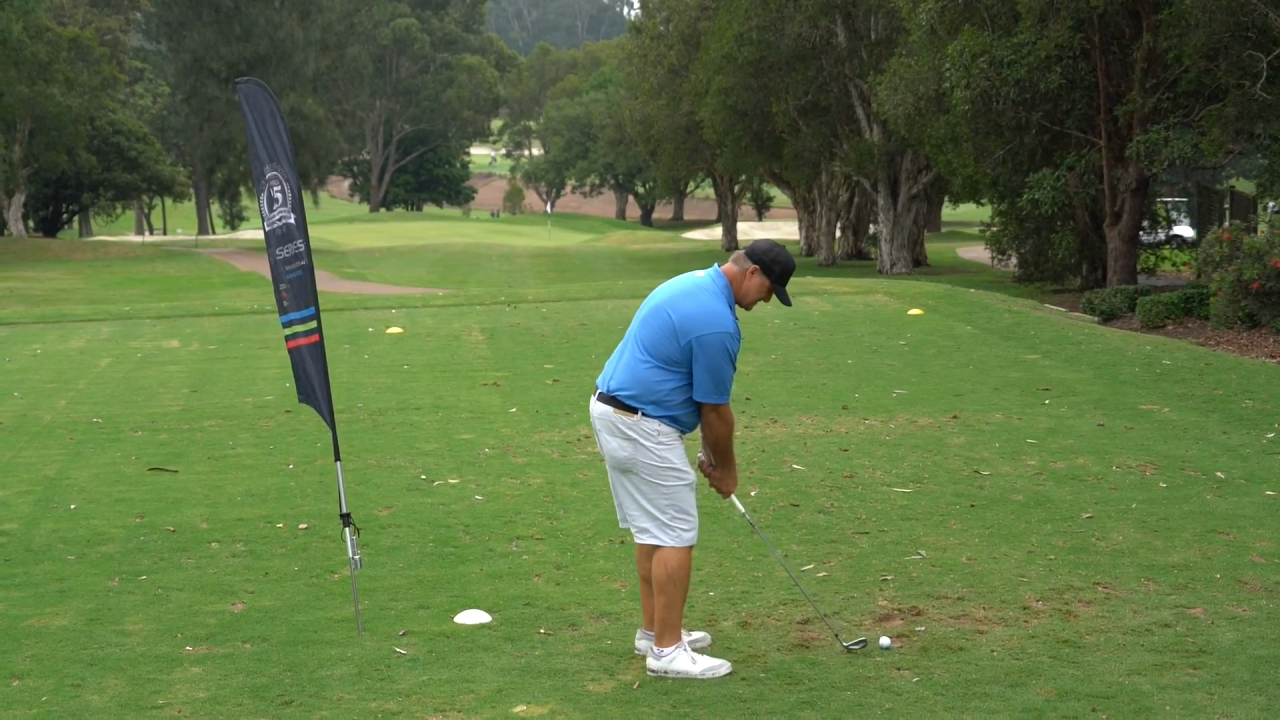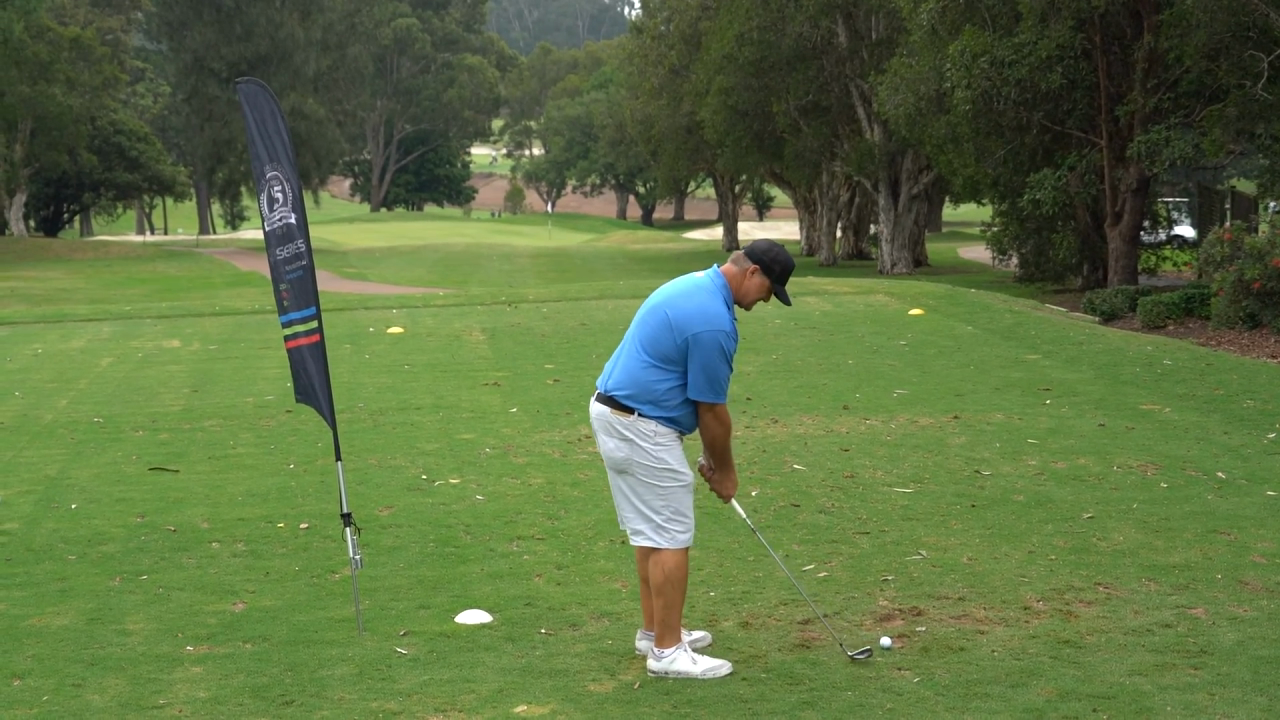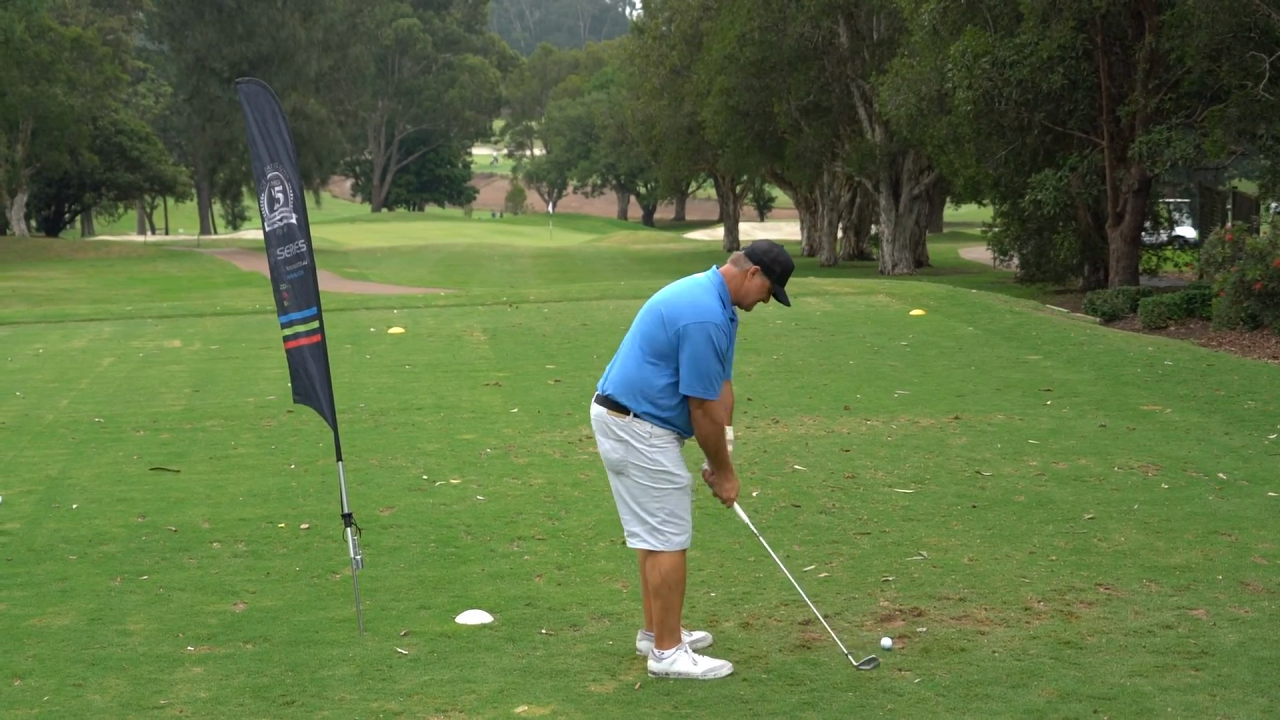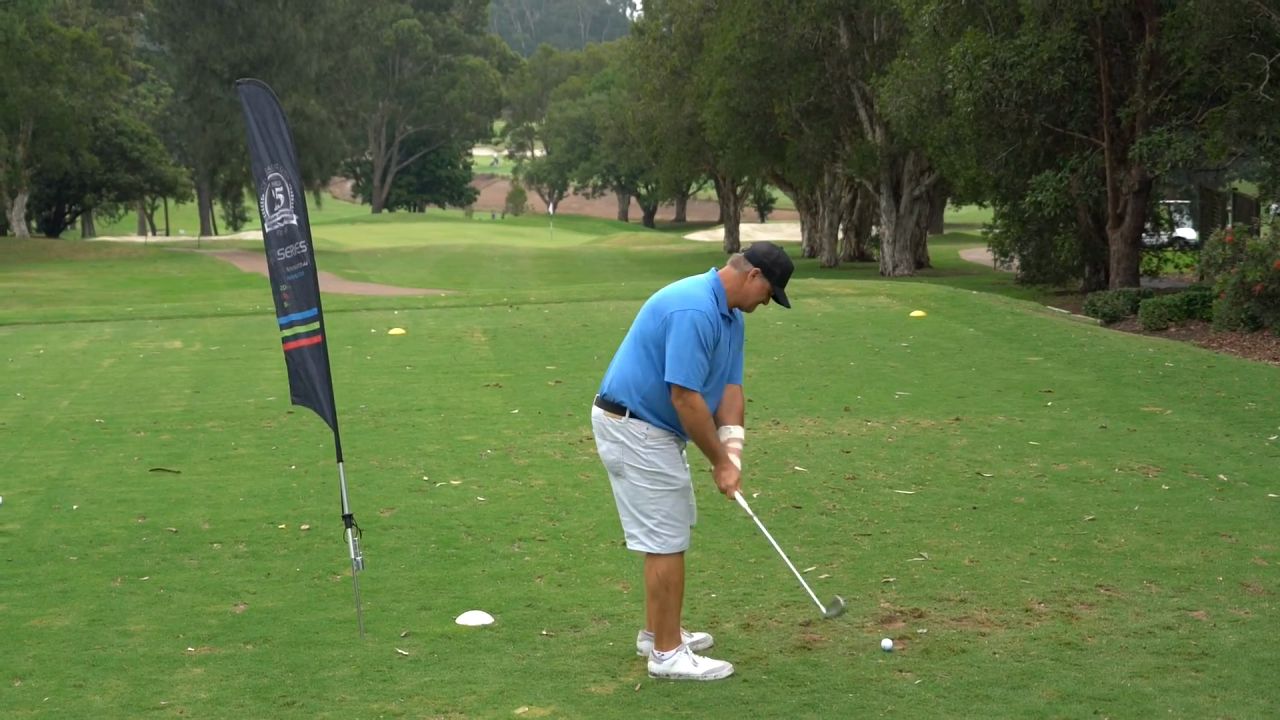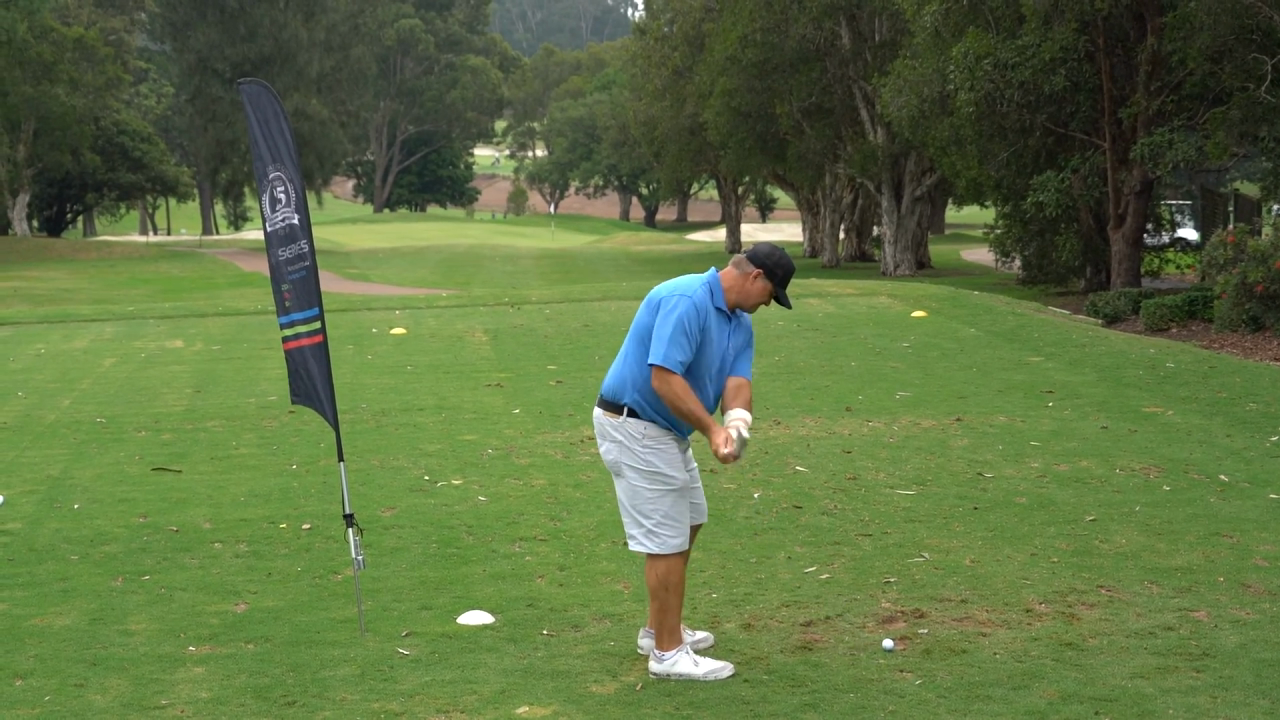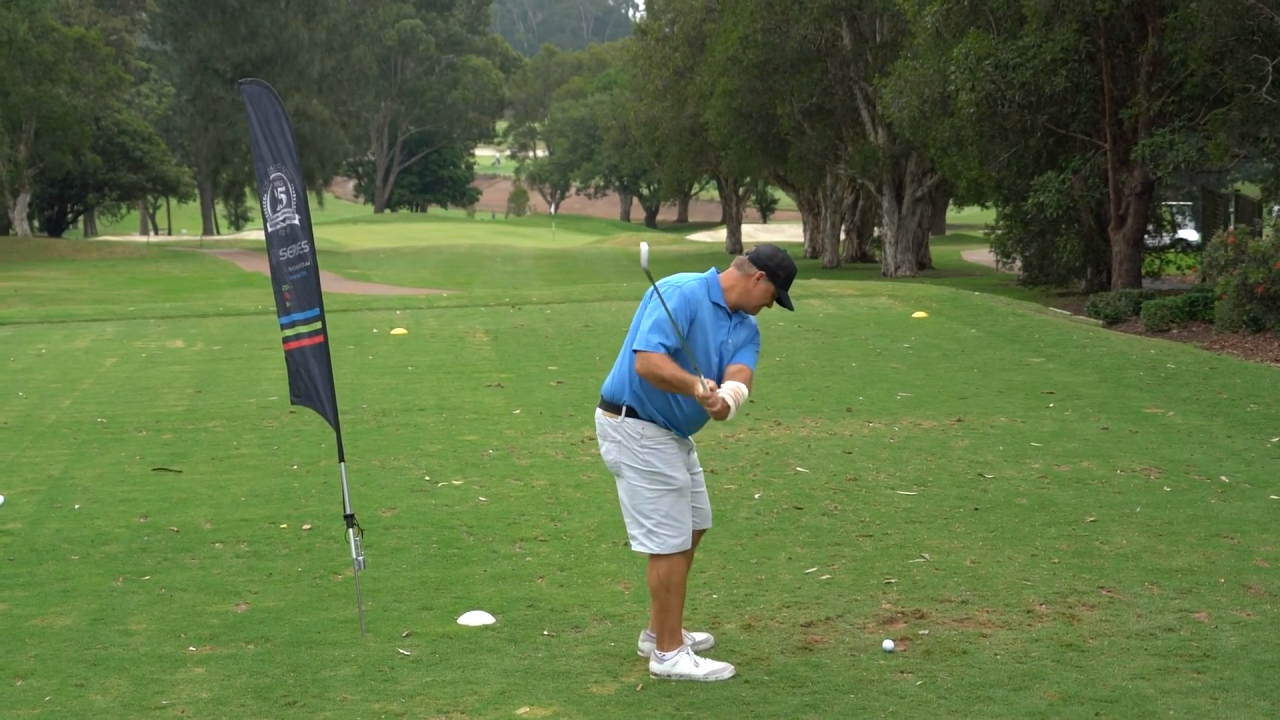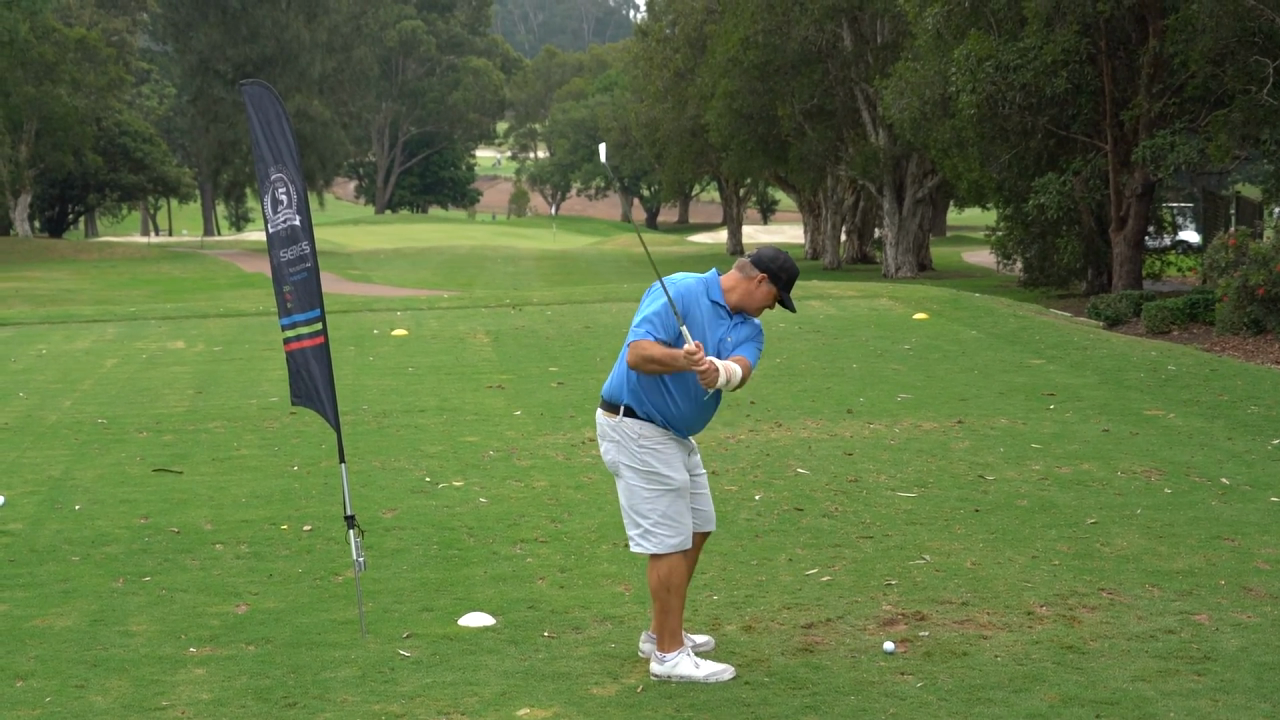
dt=0.1s
person 1, frame 1
left shoulder: (696, 284)
right shoulder: (715, 321)
right elbow: (715, 409)
left wrist: (712, 453)
right wrist: (726, 468)
left hip: (616, 411)
right hip: (641, 424)
left knee: (652, 529)
right knee: (675, 535)
left ankle: (654, 630)
right ankle: (666, 650)
person 1, frame 2
left shoulder: (700, 289)
right shoulder: (710, 319)
left elbow: (714, 393)
right elbow: (710, 408)
left wrist: (718, 457)
right wrist: (725, 469)
left hip: (624, 417)
right hip: (640, 426)
left knee: (653, 532)
right knee: (671, 537)
left ankle: (655, 631)
right ankle: (667, 651)
person 1, frame 3
left shoulder: (708, 296)
right shoulder: (705, 316)
left elbow: (721, 388)
right elbow: (702, 407)
left wrist: (723, 454)
right wrist: (724, 471)
left hip: (626, 419)
right hip: (637, 427)
left knee: (654, 533)
right knee: (668, 539)
left ankle: (656, 631)
right ankle: (667, 652)
person 1, frame 4
left shoulder: (732, 320)
right shoulder: (693, 307)
left elbow: (730, 387)
right elbow: (684, 397)
left wrist: (732, 450)
right wrist: (719, 460)
left hip: (654, 429)
right hip: (635, 429)
left knee: (672, 531)
right knee: (665, 541)
left ankle: (657, 630)
right ankle: (667, 653)
person 1, frame 5
left shoulder: (738, 323)
right shoulder: (686, 299)
left elbow: (737, 382)
right elbow: (663, 379)
left wrist: (735, 426)
right wrist: (710, 428)
left hip: (659, 429)
right hip: (636, 428)
left knee: (685, 526)
right knee: (666, 541)
left ankle: (659, 629)
right ankle: (668, 652)
person 1, frame 6
left shoulder: (746, 328)
right shoulder: (680, 292)
left elbow: (740, 379)
right elbow: (645, 362)
left wrist: (727, 396)
right wrist: (695, 386)
left hip: (671, 433)
right hip: (636, 429)
left knee: (691, 528)
right knee: (669, 541)
left ankle: (660, 631)
right ankle: (669, 653)
person 1, frame 7
left shoulder: (749, 329)
right shoulder: (679, 289)
left elbow: (739, 370)
right elbow: (635, 354)
left wrist: (719, 371)
right wrist: (682, 360)
left hip: (673, 434)
right hip: (636, 429)
left knee: (694, 531)
right knee: (669, 542)
left ankle: (661, 633)
right ankle: (669, 654)
